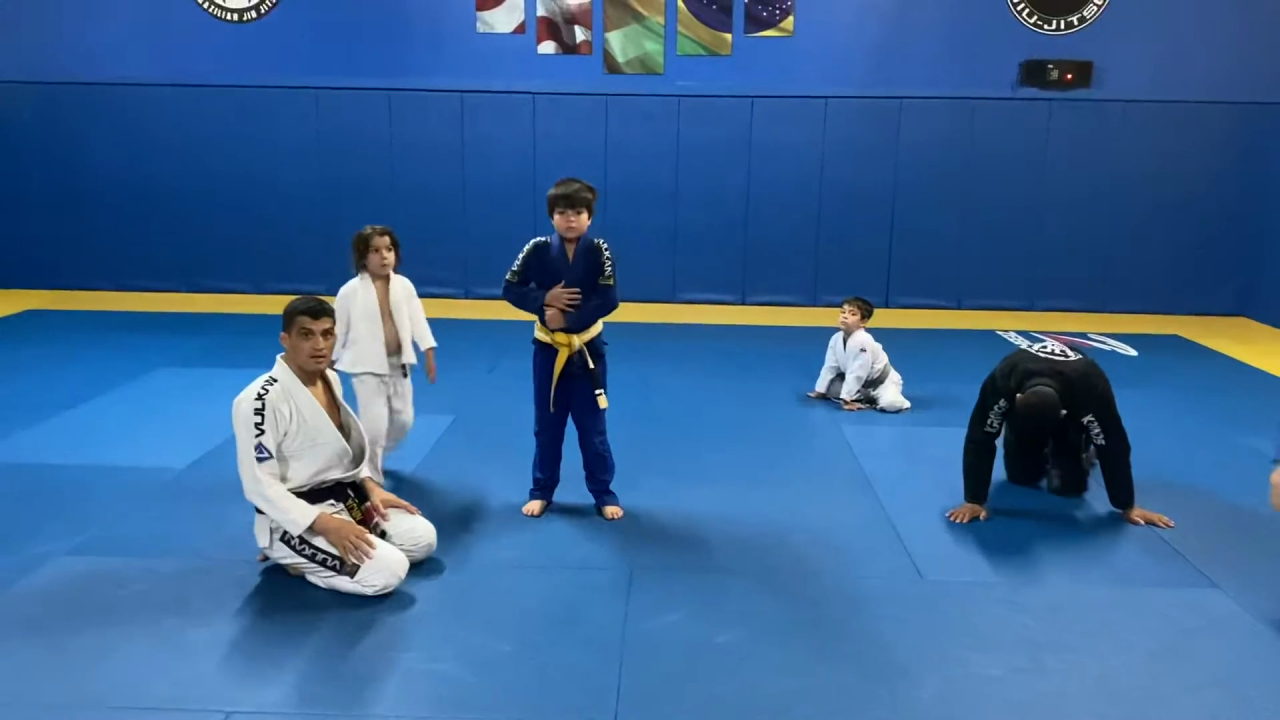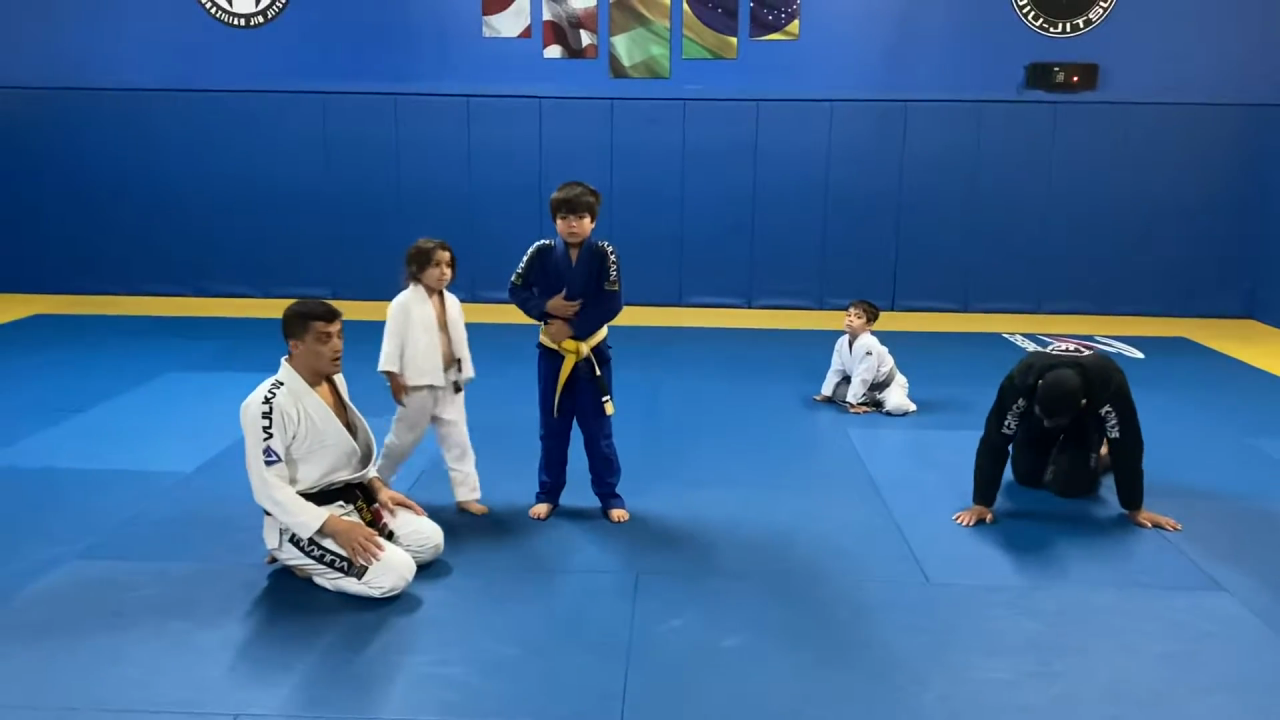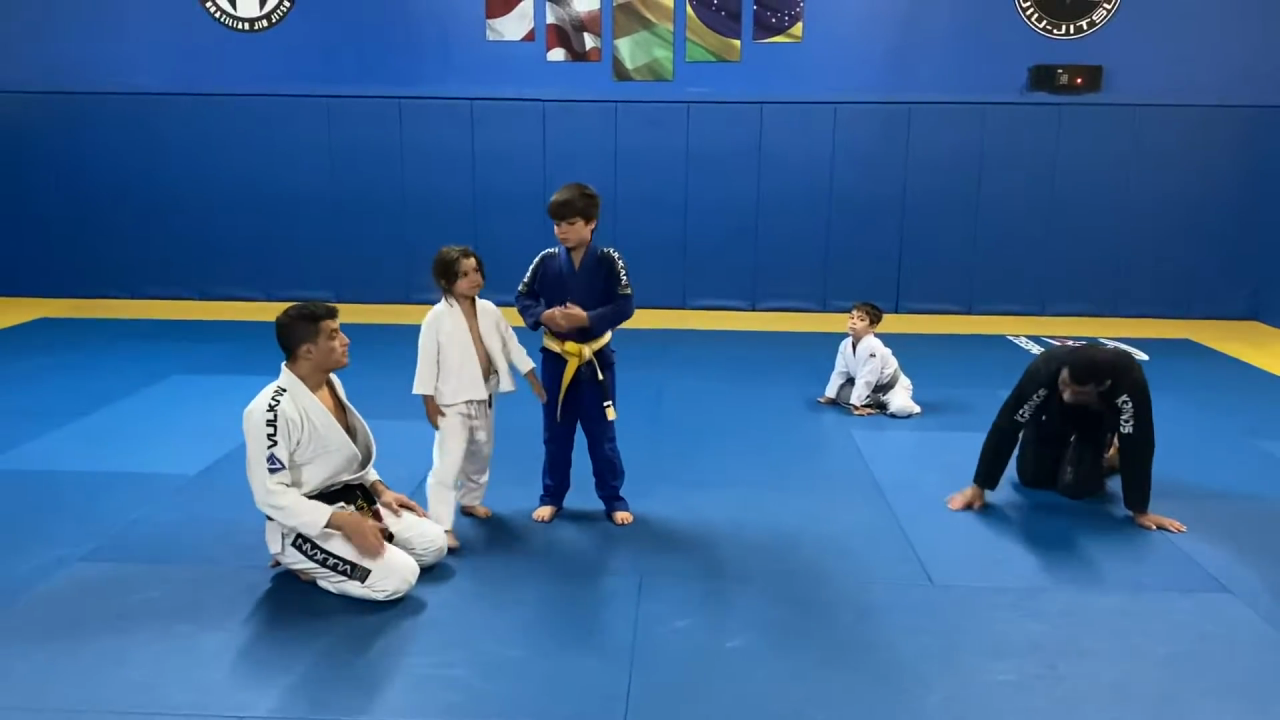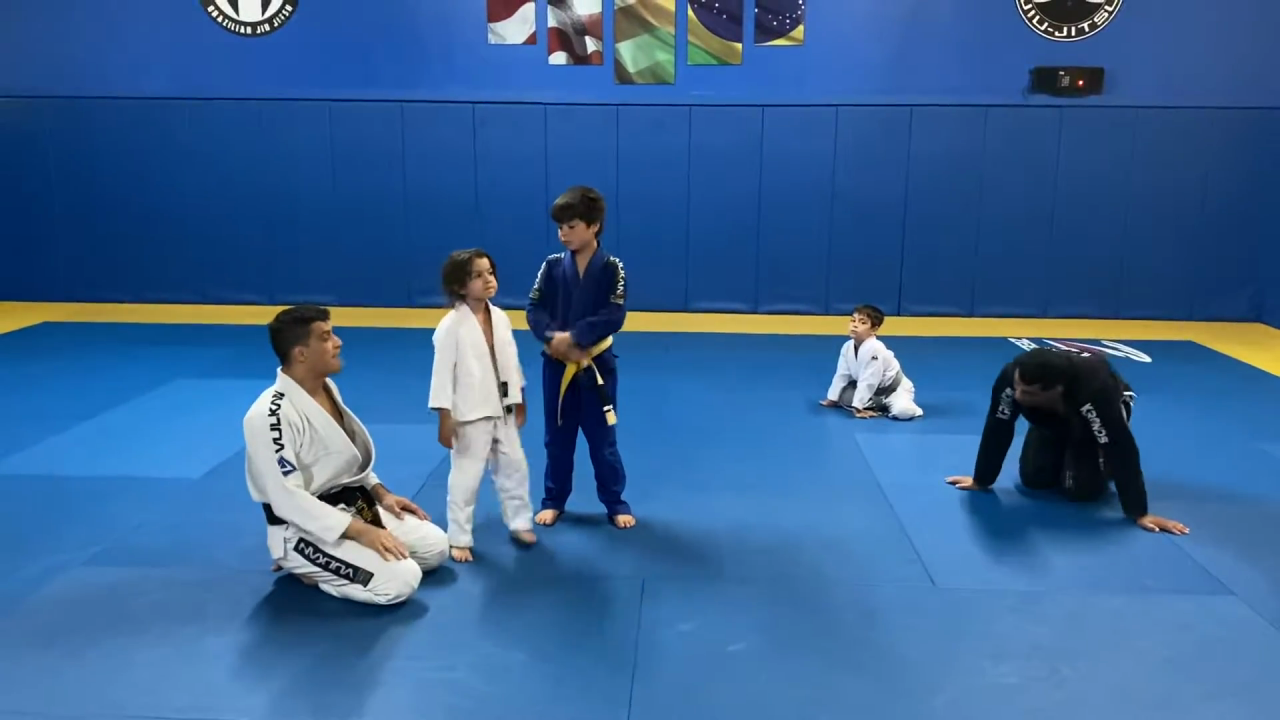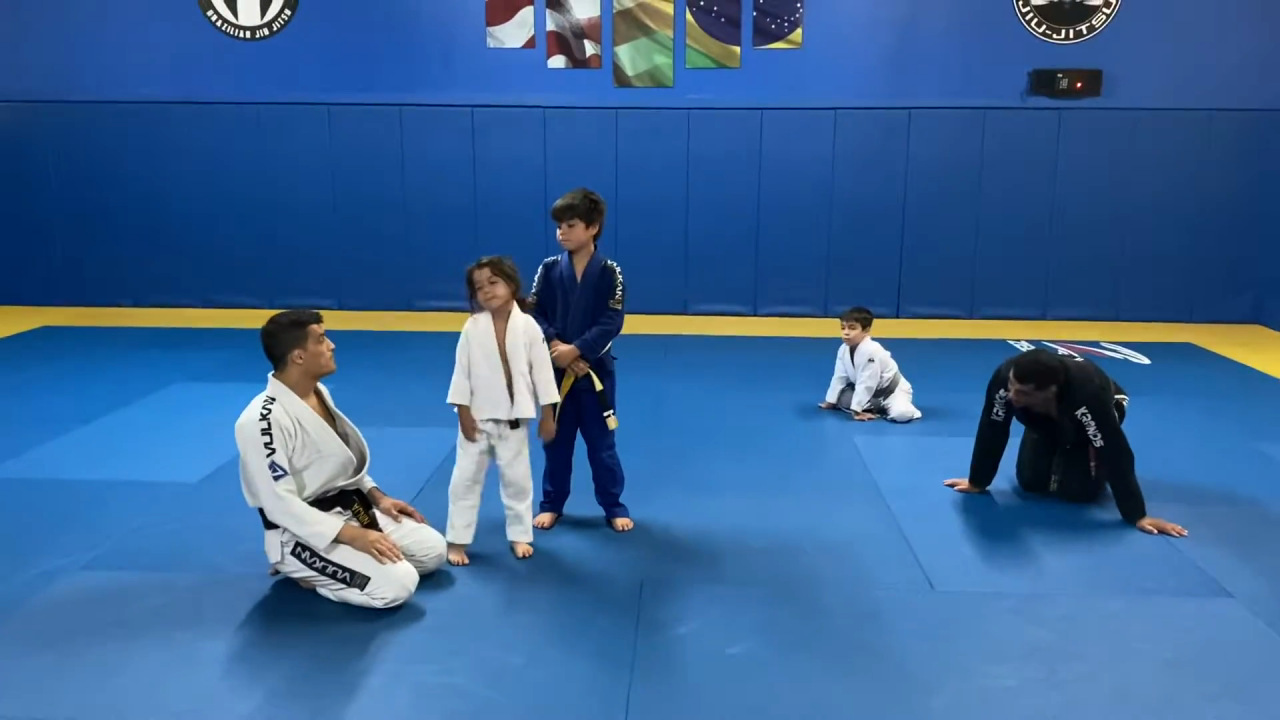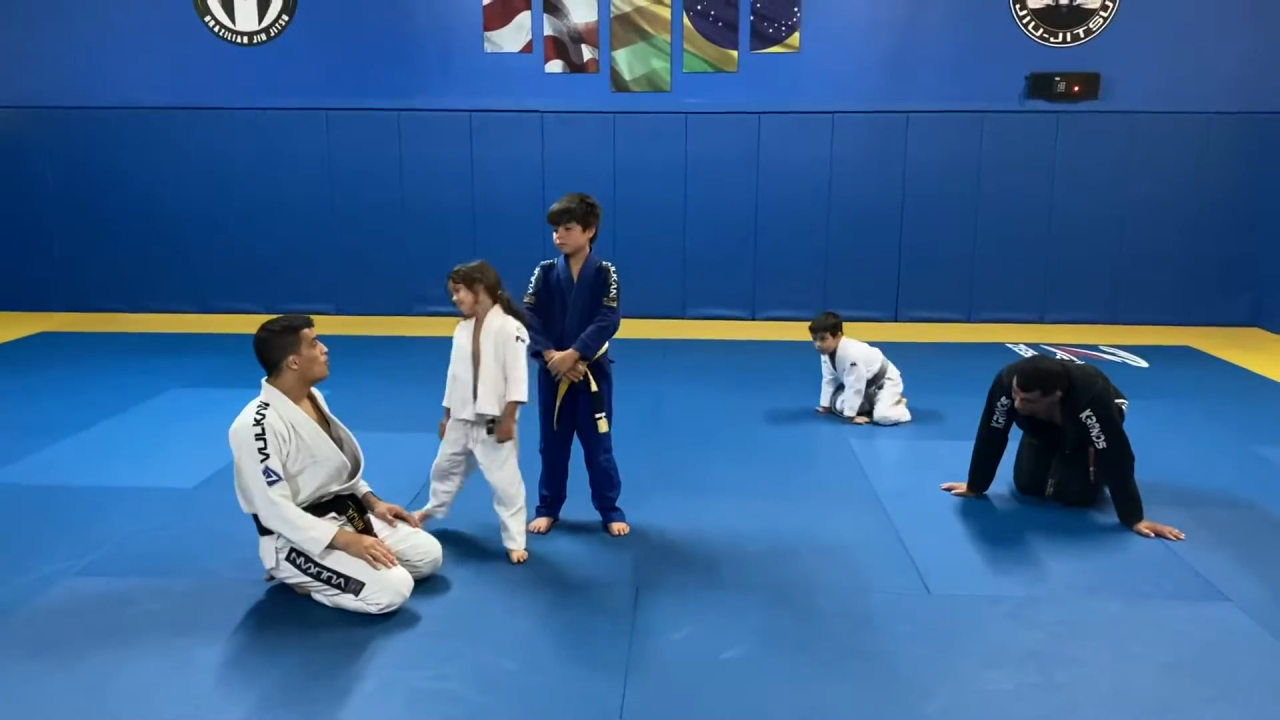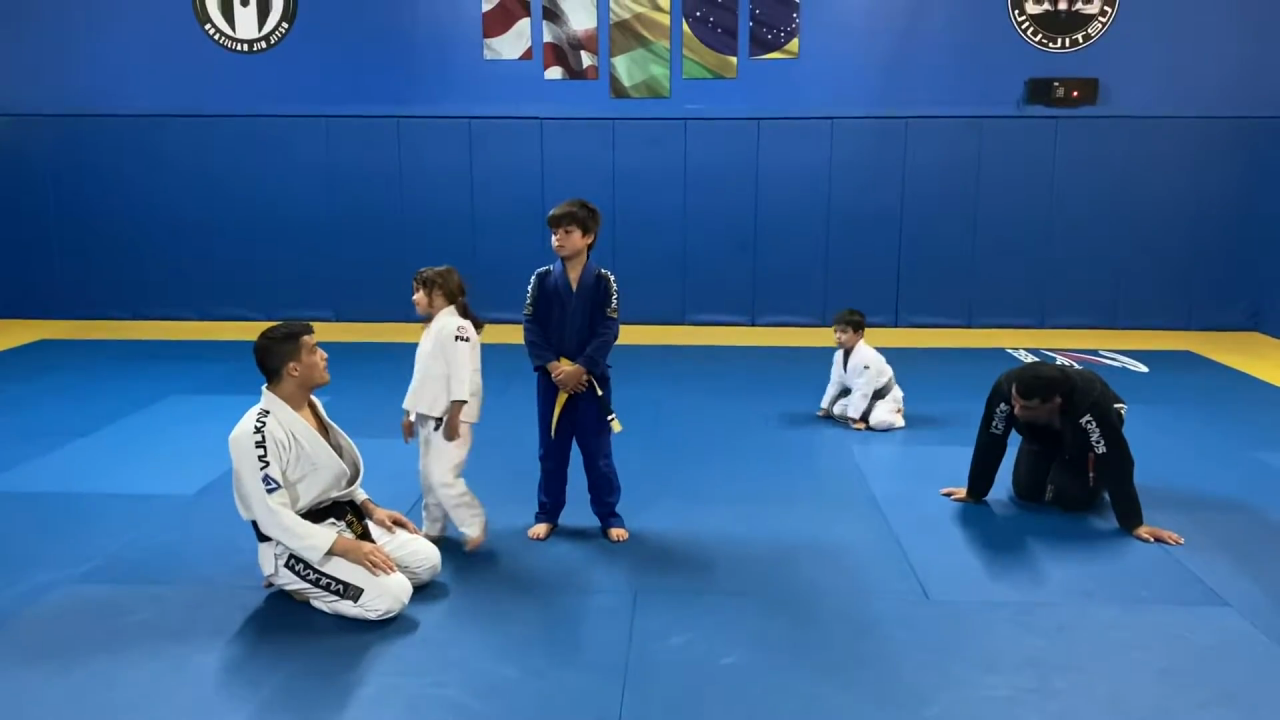
dt=0.4s
person 1, frame 1
left shoulder: (599, 251)
right shoulder: (537, 249)
left elbow: (608, 300)
right elbow: (511, 289)
left wrist: (567, 319)
right wrist: (545, 299)
left hip: (587, 349)
right hip: (548, 349)
left knee: (592, 425)
right knee: (547, 425)
left ankle: (603, 492)
right ankle: (541, 490)
person 1, frame 2
left shoulder: (604, 255)
right shoulder: (541, 253)
left elbow: (611, 305)
right elbow: (516, 289)
left wrist: (573, 328)
right wrist: (545, 307)
left hip: (592, 353)
right hip: (553, 354)
left knee: (598, 429)
right knee: (552, 428)
left ankle: (609, 495)
right ankle: (547, 494)
person 1, frame 3
left shoulder: (608, 260)
right shoulder: (546, 260)
left elbow: (625, 307)
right elbow: (523, 298)
left wrist: (588, 318)
right wrist: (541, 316)
left hip: (596, 359)
right hip: (556, 359)
left knee: (601, 434)
right knee: (556, 433)
left ankle: (613, 498)
right ankle: (552, 497)
person 1, frame 4
left shoulder: (612, 268)
right shoulder: (552, 266)
left elbow: (612, 317)
right elbow: (534, 310)
left wrist: (572, 339)
right wrist: (553, 336)
left hip: (596, 364)
right hip: (557, 364)
left knee: (602, 438)
right knee: (557, 437)
left ankle: (615, 502)
right ankle: (554, 500)
person 1, frame 5
left shoulder: (609, 272)
right shoulder: (549, 269)
left elbow: (611, 323)
right elbow: (532, 314)
left wrist: (575, 351)
right wrist: (556, 347)
left hip: (595, 368)
right hip: (555, 368)
left knee: (601, 442)
right knee: (556, 441)
left ankle: (613, 505)
right ankle: (551, 504)
person 1, frame 6
left shoulder: (604, 273)
right shoulder: (545, 272)
left elbow: (606, 322)
right elbow: (530, 316)
left wrist: (573, 355)
right wrist: (550, 355)
left hip: (592, 371)
right hip: (552, 372)
left knee: (598, 445)
right knee: (552, 444)
left ankle: (610, 510)
right ankle: (548, 508)
person 1, frame 7
left shoulder: (603, 281)
right shoulder: (541, 279)
left elbow: (607, 333)
right elbow: (532, 329)
left wrist: (580, 369)
right wrist: (553, 367)
left hip: (591, 379)
right hip: (551, 378)
left knee: (597, 452)
right knee: (551, 451)
left ankle: (609, 515)
right ankle: (547, 514)
person 2, frame 1
left shoulder: (329, 379)
right shoulder: (261, 400)
right elbow: (260, 486)
left wrist: (371, 487)
right wrist: (326, 525)
right hip: (295, 519)
left knee: (422, 539)
right knee: (387, 571)
right ankle: (289, 555)
person 2, frame 2
left shoulder: (334, 380)
right shoulder: (269, 404)
right elbow: (270, 489)
left wrist: (378, 487)
right wrist: (336, 527)
right hip: (303, 521)
left knee: (430, 541)
right knee: (394, 574)
left ankle: (314, 556)
right ankle: (298, 557)
person 2, frame 3
left shoulder: (331, 383)
right shoulder: (271, 410)
right elbow: (271, 495)
left wrist: (379, 490)
right wrist: (344, 523)
left hip: (352, 502)
right hip: (304, 526)
left knee: (433, 542)
right knee: (398, 577)
right ankle: (300, 562)
person 2, frame 4
left shoulder: (325, 387)
right shoulder: (271, 415)
right elbow: (289, 500)
left wrist: (381, 493)
right wrist: (360, 532)
right hip: (305, 529)
left knee: (435, 547)
right knee: (400, 581)
left ankle: (325, 563)
right ankle: (303, 566)
person 2, frame 5
left shoulder: (318, 392)
right shoulder: (263, 420)
right elbow: (280, 504)
left wrist: (377, 496)
right wrist: (352, 536)
right hip: (302, 533)
left knee: (433, 550)
right knee: (397, 585)
left ankle: (326, 567)
right ankle: (302, 570)
person 2, frame 6
left shoulder: (312, 397)
right shoulder: (257, 425)
right elbow: (275, 510)
left wrist: (372, 501)
right wrist: (346, 542)
right hip: (297, 539)
left knee: (428, 555)
right knee: (392, 590)
left ankle: (318, 573)
right ankle: (297, 575)
person 2, frame 7
left shoulder: (310, 404)
right shoulder: (257, 432)
right elbow: (273, 518)
left wrist: (370, 508)
right wrist: (346, 548)
right hip: (295, 545)
left knee: (427, 561)
right knee: (391, 595)
left ankle: (320, 579)
right ankle: (295, 582)
person 3, frame 1
left shoulder: (403, 285)
right shoulder: (351, 290)
left elbow: (418, 321)
right elbow: (339, 328)
left wrist: (429, 356)
left hip: (399, 367)
right hip: (367, 369)
left knee: (403, 421)
right knee: (374, 427)
left ankle: (383, 450)
right ankle: (371, 477)
person 3, frame 2
left shoulder: (452, 302)
right shoulder: (404, 303)
right elbow: (393, 342)
left wrist: (463, 375)
right wrist: (394, 379)
left hip: (451, 385)
right hip: (418, 386)
left knee: (458, 442)
right knee: (403, 439)
left ankle: (466, 495)
right ankle: (378, 478)
person 3, frame 3
left shoulder: (489, 310)
right shoulder: (437, 317)
left elbow: (511, 344)
right elbow: (427, 360)
left wrist: (533, 379)
right wrist: (429, 402)
left hip: (483, 398)
right hip: (452, 401)
left knee: (480, 455)
right knee: (448, 463)
left ankle: (470, 500)
right ankle: (440, 526)
person 3, frame 4
left shoulder: (499, 317)
right shoulder: (451, 325)
right elbow: (442, 373)
left wrist: (518, 400)
right wrist: (445, 418)
left hip: (503, 411)
right hip: (469, 416)
left knee: (515, 467)
right knee: (466, 478)
left ankle: (519, 523)
right ankle: (459, 539)
person 3, frame 5
left shoulder: (528, 326)
right shoulder: (473, 326)
left elbow: (542, 371)
right elbow: (462, 372)
left wrist: (547, 416)
right wrist: (463, 412)
left hip: (513, 419)
right hip: (478, 417)
left knee: (517, 478)
right knee: (465, 478)
left ankle: (520, 535)
right ankle: (456, 542)
person 3, frame 6
left shoulder: (509, 327)
right shoulder: (463, 329)
left elbow: (517, 375)
right elbow: (455, 373)
left wrist: (508, 418)
right wrist: (448, 413)
left hip: (493, 421)
right hip: (463, 417)
left knee: (504, 480)
right knee: (445, 468)
left ankle: (515, 540)
right ankle: (433, 511)
person 3, frame 7
left shoulder: (457, 326)
right shoulder: (432, 328)
left elbow: (462, 376)
left wrist: (454, 418)
right wrist: (411, 415)
left hip: (450, 417)
right hip: (429, 416)
left knee: (442, 477)
right knee: (428, 477)
left ankle: (474, 524)
right ankle: (433, 530)
person 4, frame 1
left shoulder: (1093, 392)
right shoulder: (1001, 383)
left elbow: (1114, 448)
right elbow: (979, 440)
left wrist: (1127, 507)
right wrist: (974, 501)
left knee: (1067, 485)
right knee: (1021, 477)
left ankle: (1085, 453)
person 4, frame 2
left shoulder: (1111, 386)
right shoulder: (1022, 380)
left elbow: (1127, 446)
right elbow: (995, 440)
left wrist: (1135, 509)
right wrist: (981, 504)
left hip: (1086, 422)
left knee: (1067, 484)
right knee: (1026, 477)
left ankle: (1102, 453)
person 4, frame 3
left shoulder: (1129, 380)
right shoulder: (1045, 370)
left elbow: (1138, 445)
right elbow: (1007, 425)
left wrist: (1140, 511)
right wrist: (979, 486)
left hip: (1098, 421)
right hip: (1053, 417)
left knee: (1075, 486)
right knee: (1032, 477)
left ankle: (1109, 456)
right ankle: (1067, 450)
person 4, frame 4
left shoulder: (1095, 389)
right shoulder: (1012, 376)
left elbow: (1121, 450)
right elbow: (997, 431)
left wrist: (1139, 513)
right wrist: (981, 480)
left hip: (1105, 410)
right hip: (1052, 419)
left knee: (1081, 488)
right knee: (1034, 479)
left ankle: (1102, 465)
right ankle: (1066, 453)
person 4, frame 5
left shoulder: (1089, 393)
right shoulder: (1005, 376)
left elbow: (1116, 453)
right elbow: (991, 432)
left wrist: (1137, 516)
right wrist: (977, 482)
left hip: (1091, 420)
right hip: (1045, 424)
left knee: (1075, 490)
right knee: (1030, 482)
left ankle: (1094, 467)
right ankle: (1060, 454)
person 4, frame 6
left shoulder: (1093, 397)
right shoulder: (1007, 381)
left elbow: (1117, 457)
right elbow: (991, 437)
left wrist: (1134, 519)
right wrist: (975, 486)
left hip: (1088, 433)
right hip: (1044, 430)
left knee: (1074, 493)
right knee: (1028, 486)
left ankle: (1095, 473)
right ankle: (1057, 459)
person 4, frame 7
left shoulder: (1092, 402)
right shoulder: (1006, 388)
left elbow: (1116, 463)
right elbow: (990, 443)
left wrist: (1134, 524)
right wrist: (974, 492)
left hip: (1086, 439)
right hip: (1042, 436)
left knee: (1073, 498)
right knee: (1026, 491)
left ankle: (1096, 478)
right ankle: (1056, 465)
